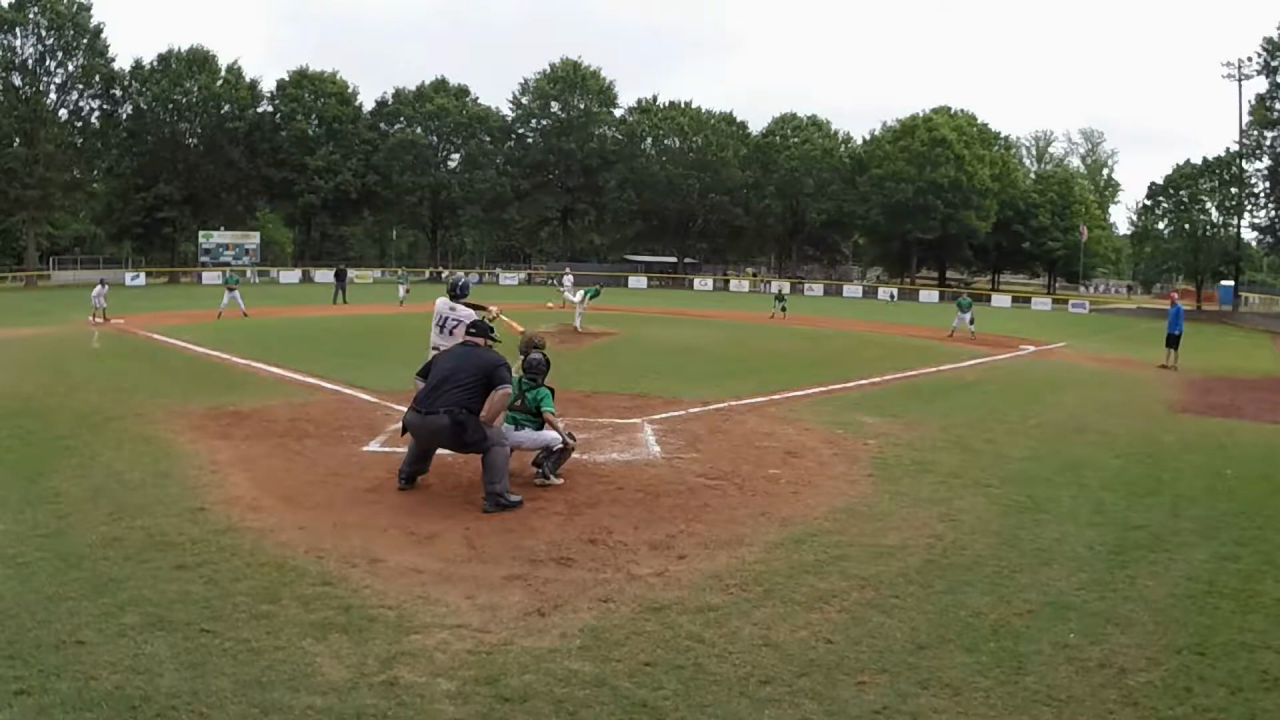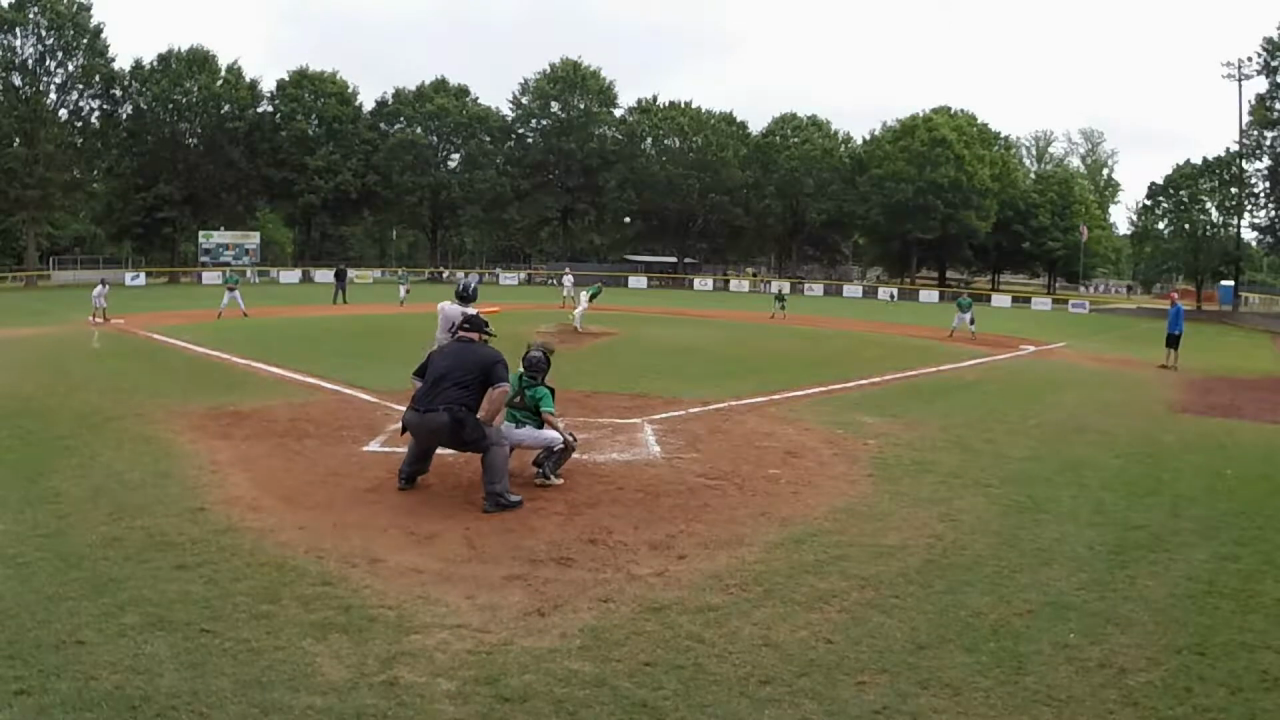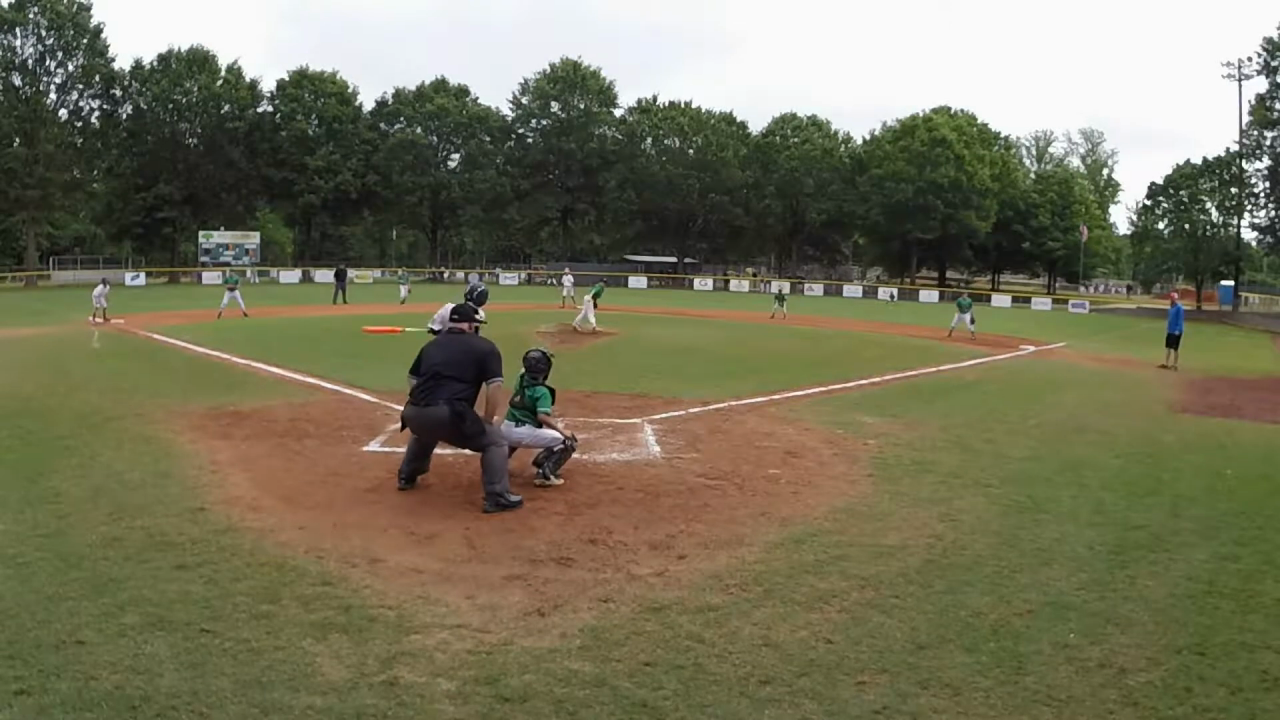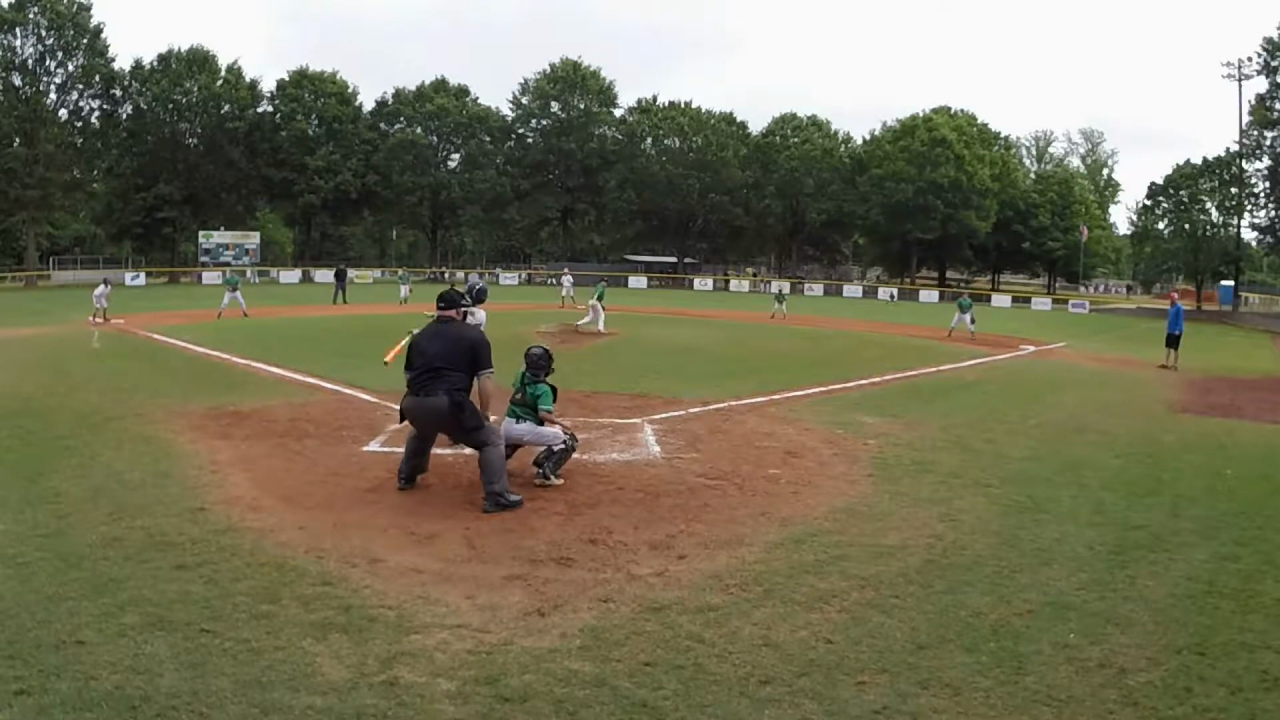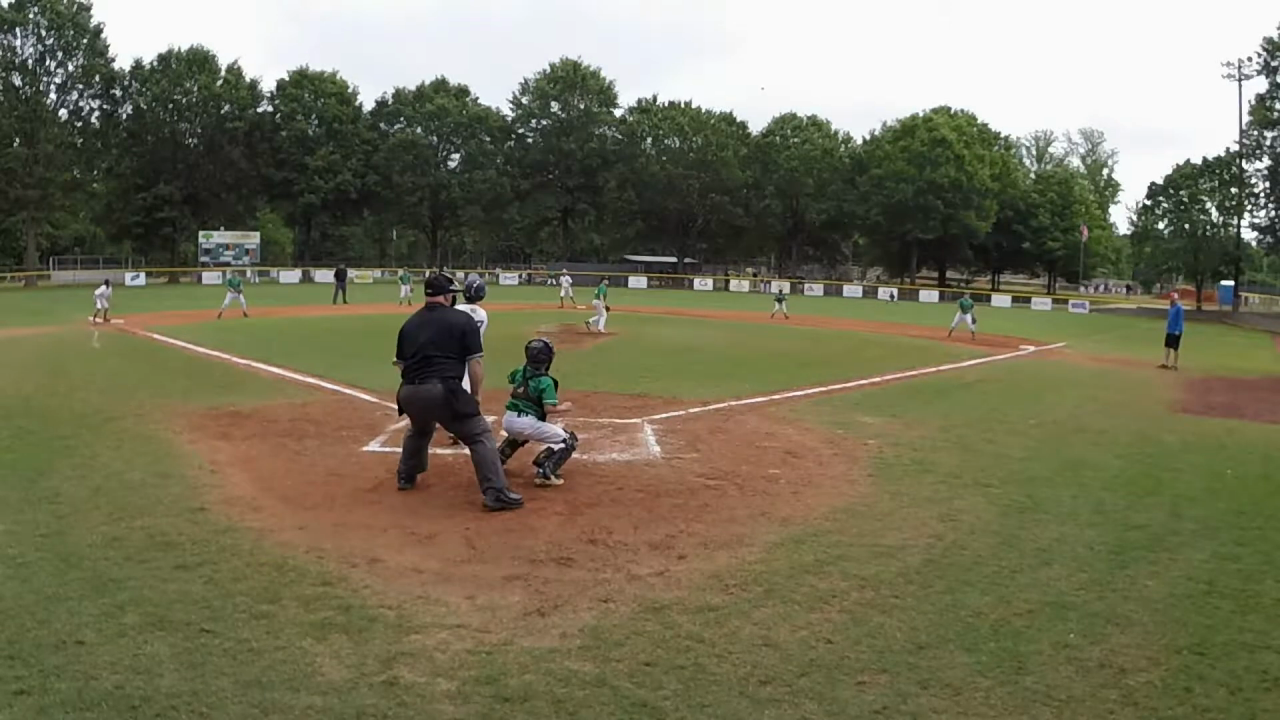
dt=0.1s
person 1, frame 1
left shoulder: (444, 354)
right shoulder: (494, 359)
left elbow: (419, 380)
right elbow: (504, 392)
right wrist: (485, 422)
left hip: (415, 421)
right hip: (449, 424)
right knee: (497, 440)
left ankle: (407, 477)
right ankle: (497, 497)
person 1, frame 2
left shoulder: (439, 351)
right shoulder: (491, 355)
left elbow: (417, 381)
right elbow: (501, 391)
right wrist: (487, 421)
left hip: (414, 419)
right hip: (448, 421)
right knee: (496, 440)
left ankle: (406, 477)
right ankle: (497, 497)
person 1, frame 3
left shoulder: (432, 344)
right shoulder: (484, 346)
left elbow: (413, 378)
right elbow: (495, 386)
right wrist: (487, 420)
left hip: (414, 414)
right hip: (448, 414)
left knee: (425, 430)
right knee: (495, 440)
left ankle: (406, 476)
right ankle: (497, 497)
person 1, frame 4
left shoulder: (420, 335)
right shoulder: (472, 334)
left elbow: (409, 373)
right elbow: (485, 377)
right wrist: (483, 413)
left hip: (413, 402)
right hip: (448, 403)
left knee: (422, 432)
right knee: (490, 440)
left ankle: (406, 477)
right ankle: (497, 497)
person 1, frame 5
left shoulder: (410, 323)
right shoulder: (462, 320)
left elbow: (401, 362)
right elbow: (475, 361)
right wrist: (475, 394)
left hip: (409, 392)
right hip: (442, 391)
left knee: (419, 429)
right knee: (480, 435)
left ankle: (406, 476)
right ankle: (496, 492)
